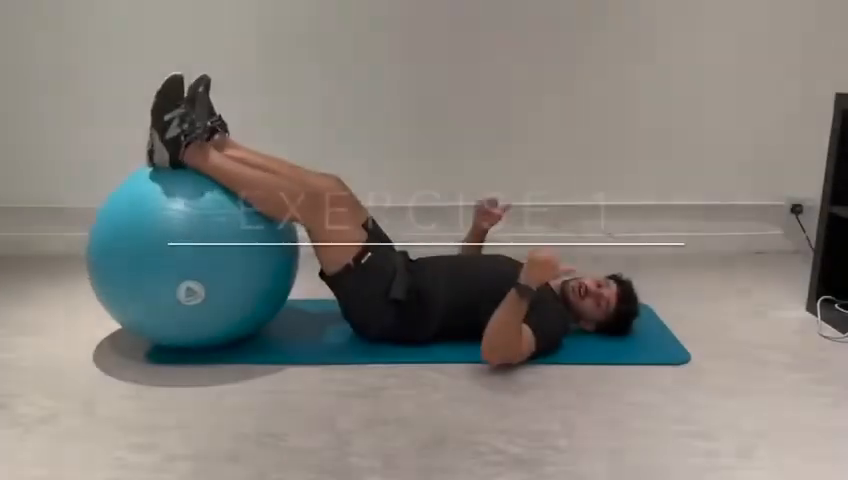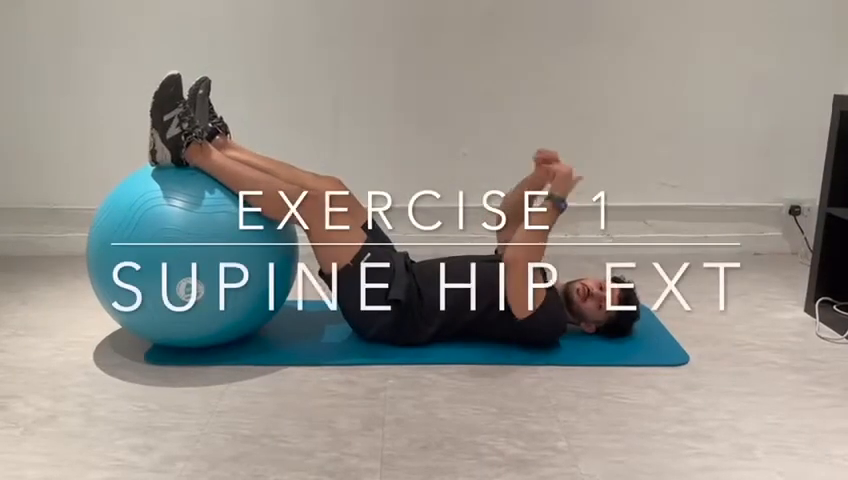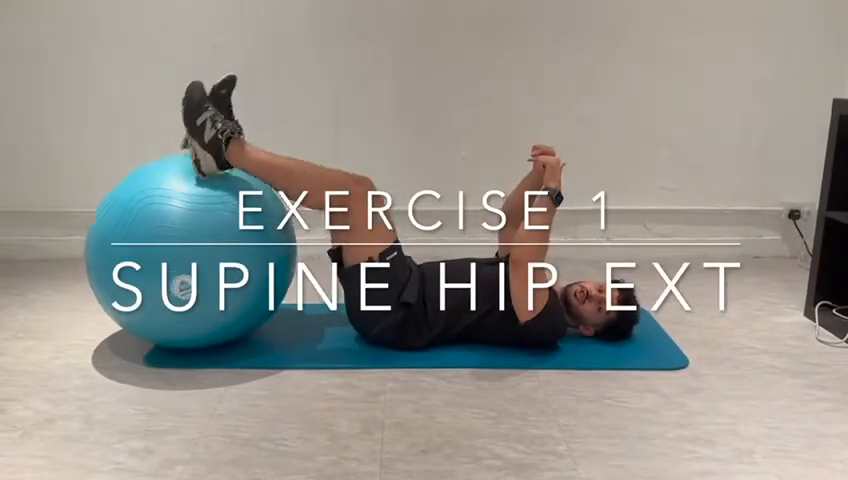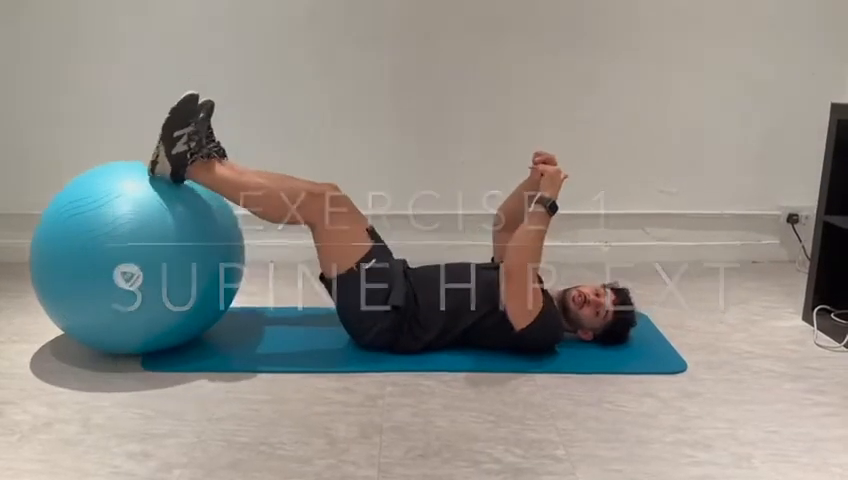
dt=1s
person 1, frame 1
left shoulder: (550, 323)
right shoulder: (542, 292)
left elbow: (495, 352)
left wrist: (525, 288)
right wrist: (480, 229)
left hip: (393, 309)
right hip: (402, 278)
left knee: (320, 200)
right knee: (327, 190)
left ankle: (188, 151)
right ankle: (215, 142)
person 1, frame 2
left shoulder: (546, 321)
right shoulder: (538, 286)
left elbow: (517, 261)
right elbow: (509, 222)
left wrist: (556, 203)
right wrist: (540, 176)
left hip: (391, 311)
right hip: (400, 280)
left knee: (316, 203)
right knee: (330, 189)
left ankle: (189, 149)
right ankle: (216, 142)
person 1, frame 3
left shoulder: (548, 324)
right shoulder: (539, 291)
left elbow: (526, 258)
right elbow: (510, 222)
left wrist: (552, 195)
right wrist: (538, 174)
left hip: (392, 313)
right hip: (405, 288)
left knee: (355, 190)
right knee: (343, 191)
left ankle: (227, 150)
right ankle: (228, 146)
person 1, frame 4
left shoulder: (542, 329)
right shoulder: (532, 296)
left elbow: (515, 268)
right elbow: (504, 227)
left wrist: (547, 202)
right wrist: (535, 182)
left hip: (387, 317)
right hip: (396, 288)
left knee: (322, 202)
right knee: (325, 197)
left ankle: (191, 166)
right ankle: (213, 161)
